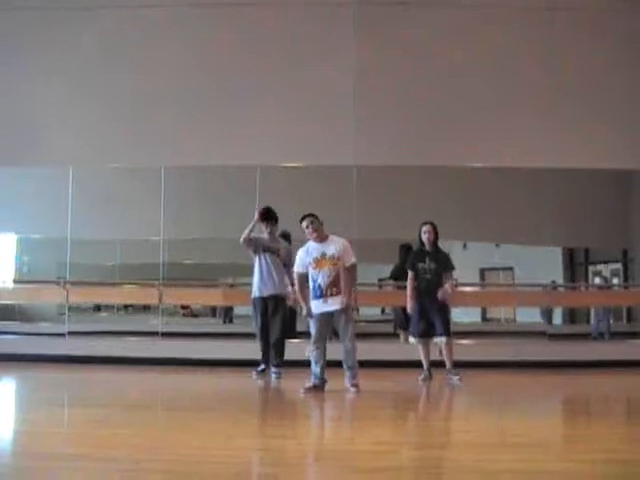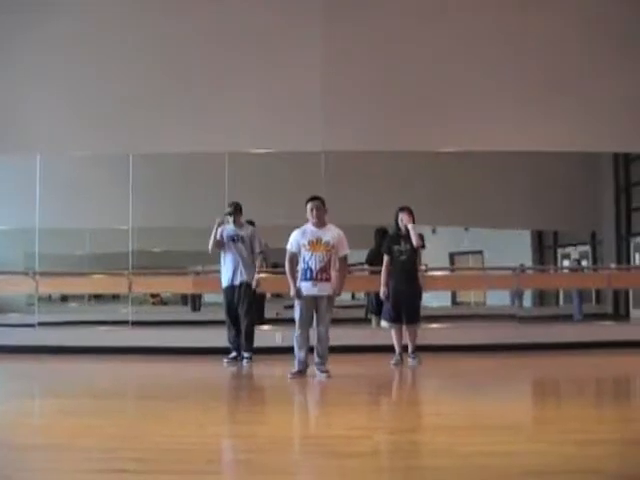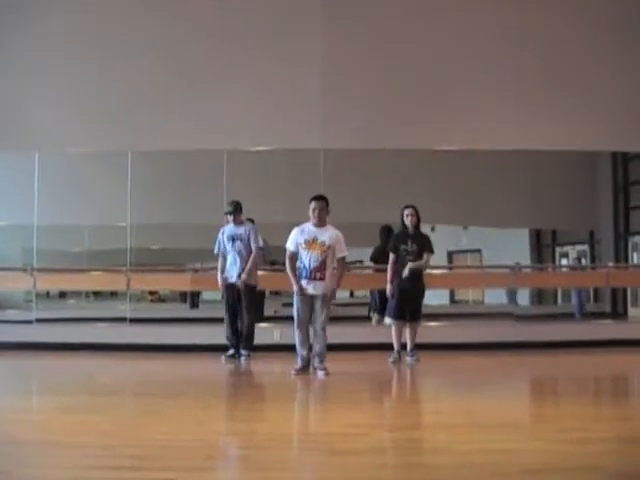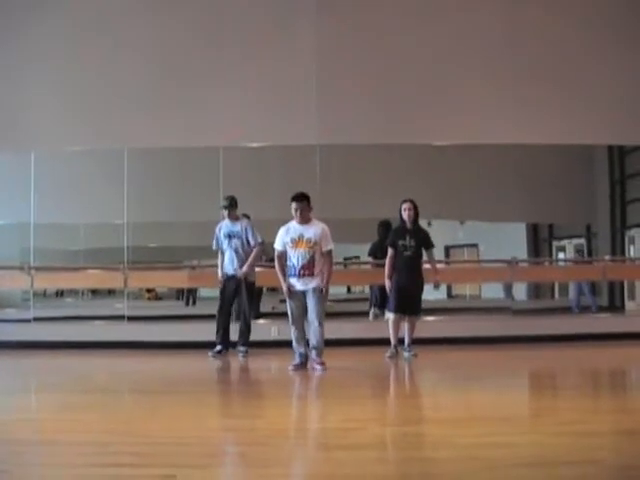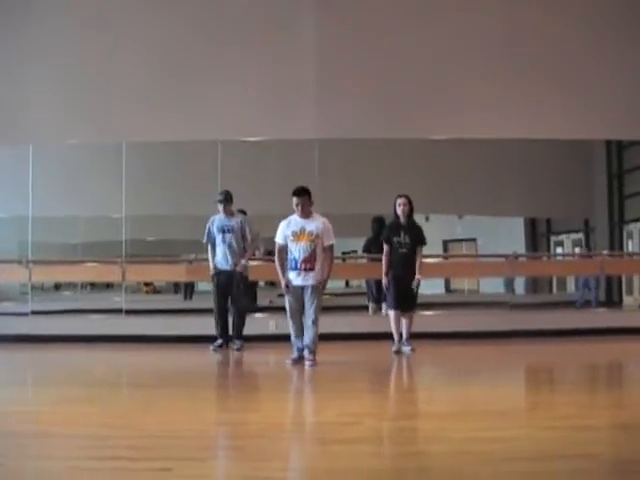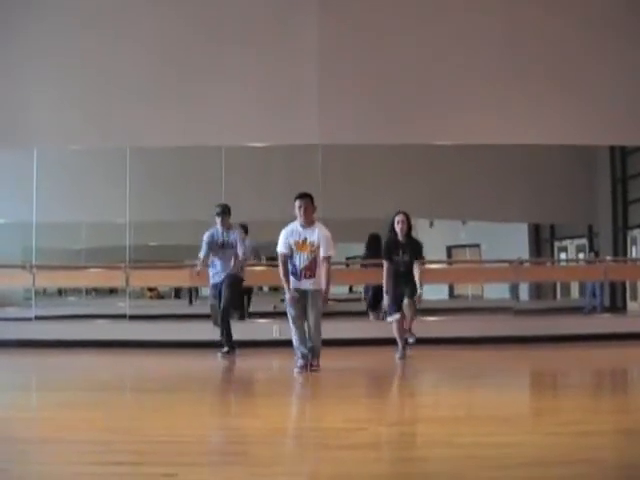
dt=0.5s
person 1, frame 1
left shoulder: (341, 244)
right shoulder: (303, 252)
left elbow: (351, 272)
right elbow: (299, 281)
left wrist: (349, 297)
right wrist: (304, 305)
left hip: (341, 303)
right hip: (317, 306)
left knee: (348, 341)
right knee: (317, 343)
left ankle: (351, 378)
right ankle: (317, 380)
person 1, frame 2
left shoulder: (336, 234)
right shoulder: (299, 234)
left elbow: (343, 262)
right elbow: (290, 261)
left wrist: (339, 285)
right wrist: (292, 286)
left hip: (327, 289)
right hip: (304, 289)
left knee: (323, 329)
right knee: (301, 327)
left ankle: (321, 365)
right ankle: (300, 365)
person 1, frame 3
left shoulder: (335, 235)
right shoulder: (298, 232)
left elbow: (341, 264)
right elbow: (290, 259)
left wrist: (334, 288)
right wrist: (295, 283)
left hip: (323, 289)
right hip: (302, 288)
left knee: (320, 326)
right knee: (300, 326)
left ankle: (319, 362)
right ankle: (303, 361)
person 1, frame 4
left shoulder: (321, 229)
right shoulder: (285, 231)
left elbow: (328, 257)
right elbow: (279, 258)
left wrist: (326, 283)
right wrist: (284, 283)
left hip: (315, 284)
right hip: (293, 285)
left knee: (316, 320)
right knee: (296, 323)
left ankle: (316, 356)
right ankle: (300, 358)
person 1, frame 5
left shoulder: (322, 224)
right shoulder: (285, 224)
left elbow: (329, 252)
right elbow: (279, 252)
left wrist: (326, 277)
right wrist: (282, 277)
left hip: (313, 280)
right hip: (292, 280)
left knee: (311, 317)
right knee: (293, 316)
left ankle: (309, 352)
right ankle: (298, 350)
person 1, frame 6
left shoulder: (323, 233)
right shoulder: (288, 232)
left elbow: (326, 263)
right elbow: (282, 262)
left wrist: (326, 290)
right wrist: (288, 290)
left hip: (314, 285)
right hip: (294, 285)
left knee: (314, 322)
right knee: (296, 322)
left ankle: (314, 356)
right ankle: (303, 358)
person 2, frame 1
left shoulder: (284, 246)
right shoulder: (257, 240)
left elbow: (288, 270)
right elbow: (243, 240)
right wrist: (255, 220)
left hip: (278, 293)
right hip: (259, 292)
left knee: (277, 331)
right knee: (261, 329)
left ankle: (276, 366)
right ankle: (264, 363)
person 2, frame 2
left shoulder: (250, 231)
right shoulder: (223, 230)
left elbow: (257, 254)
right elbow: (211, 249)
left wrist: (257, 273)
right wrist: (216, 228)
left hip: (246, 279)
right hip: (228, 279)
left knee: (245, 315)
right knee: (231, 316)
left ankle: (247, 351)
right ankle: (235, 350)
person 2, frame 3
left shoulder: (249, 229)
right shoulder: (224, 231)
left elbow: (255, 253)
right elbow: (222, 255)
left wrist: (245, 274)
right wrist: (220, 275)
left hip: (247, 279)
right hip: (229, 279)
left knee: (246, 316)
right knee: (230, 315)
left ankle: (245, 349)
right ankle: (234, 348)
person 2, frame 4
left shoulder: (246, 225)
right shoulder: (220, 227)
left elbow: (257, 247)
right elbow: (220, 251)
left wrist: (246, 267)
right wrist: (220, 269)
left hip: (245, 274)
right hip: (228, 274)
left knee: (245, 310)
right knee: (223, 309)
left ankle: (243, 344)
right ankle: (222, 344)
person 2, frame 5
left shoulder: (241, 220)
right shoulder: (213, 221)
left elbow: (250, 243)
right elbow: (210, 244)
left wrist: (244, 261)
right wrist: (211, 263)
left hip: (237, 268)
right hip: (219, 268)
left knee: (238, 304)
right knee: (219, 303)
left ankle: (238, 338)
right ankle: (222, 338)
person 2, frame 6
left shoulder: (237, 233)
right shoulder: (210, 234)
left elbow: (241, 257)
right elbow: (204, 256)
left wrist: (236, 266)
right wrist: (201, 265)
left hip: (232, 274)
right hip: (216, 276)
right knee: (215, 309)
right ankle: (228, 344)
person 3, frame 1
left shoulder: (442, 256)
right shoulder: (415, 255)
left elbow: (450, 279)
right elbow: (410, 279)
left wrist: (447, 289)
right wrist: (409, 299)
left hip: (438, 300)
right hip: (420, 300)
left knee: (444, 336)
right knee: (421, 337)
left ankle: (450, 369)
right ankle: (426, 370)
person 3, frame 2
left shoulder: (417, 236)
right shoulder: (391, 239)
left elbow: (417, 244)
right elbow: (386, 264)
left wrist: (410, 224)
right wrist: (383, 285)
left hip: (412, 284)
right hip: (395, 284)
left knee: (411, 321)
right knee: (394, 321)
left ankle: (412, 353)
right ankle: (398, 354)
person 3, frame 3
left shoulder: (424, 239)
right shoulder: (397, 237)
left elbow: (426, 260)
right elbow: (391, 261)
left wrist: (412, 265)
right wrist: (389, 282)
left hip: (416, 283)
right hip: (399, 282)
left knee: (413, 319)
right knee: (396, 318)
left ankle: (410, 351)
right ankle: (396, 351)
person 3, frame 4
left shoulder: (422, 233)
right shoulder: (396, 232)
left elbow: (430, 256)
right elbow: (390, 256)
left wrist: (436, 275)
right wrist: (387, 277)
left hip: (416, 278)
right hip: (398, 277)
left knee: (412, 313)
right knee: (394, 313)
left ankle: (408, 346)
right ankle: (393, 346)
person 3, frame 5
left shoulder: (416, 229)
right shoulder: (390, 228)
left elbow: (419, 254)
right elbow: (386, 253)
left wrist: (417, 274)
right wrist: (384, 275)
left hip: (410, 274)
right hip: (394, 273)
left knee: (409, 309)
right knee: (394, 308)
left ankle: (406, 340)
right ankle: (397, 341)
person 3, frame 6
left shoulder: (415, 244)
right shoulder: (389, 244)
left elbow: (417, 267)
right elbow: (386, 269)
left wrist: (419, 288)
right wrist: (385, 293)
left hip: (410, 282)
right hip: (394, 284)
left knee: (408, 304)
right knee: (396, 317)
left ankle: (408, 329)
right ankle: (401, 347)
